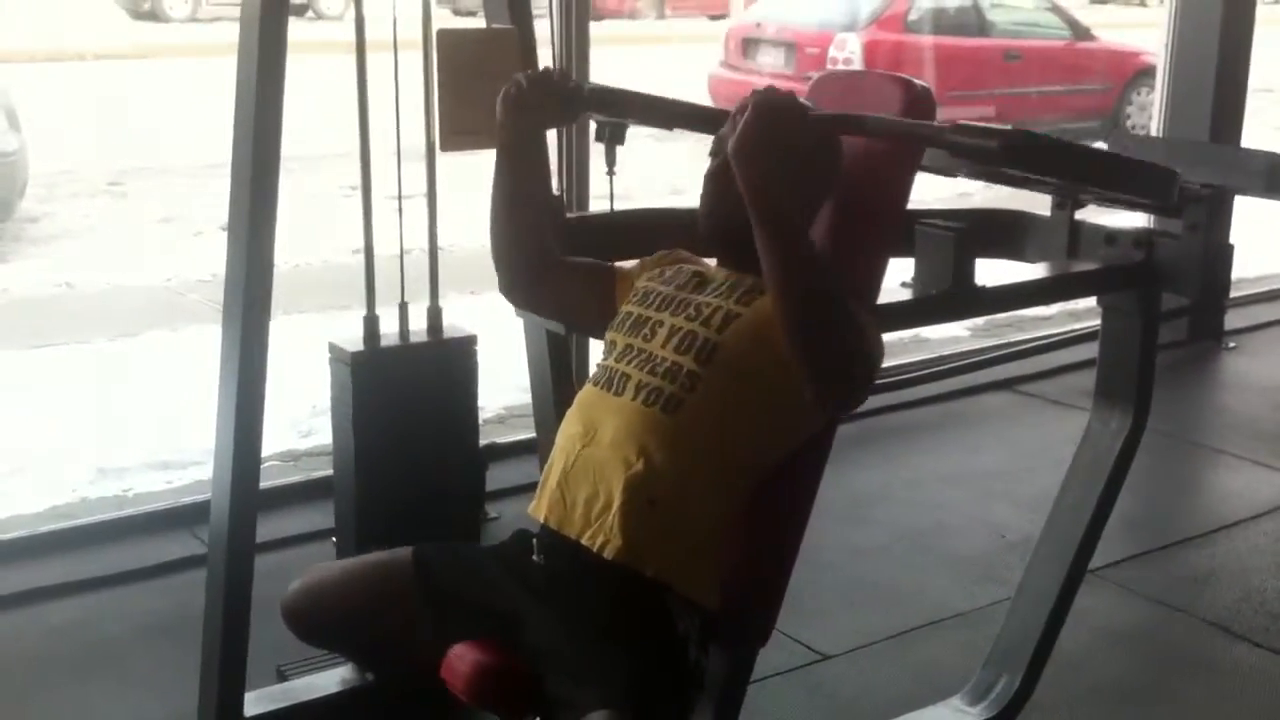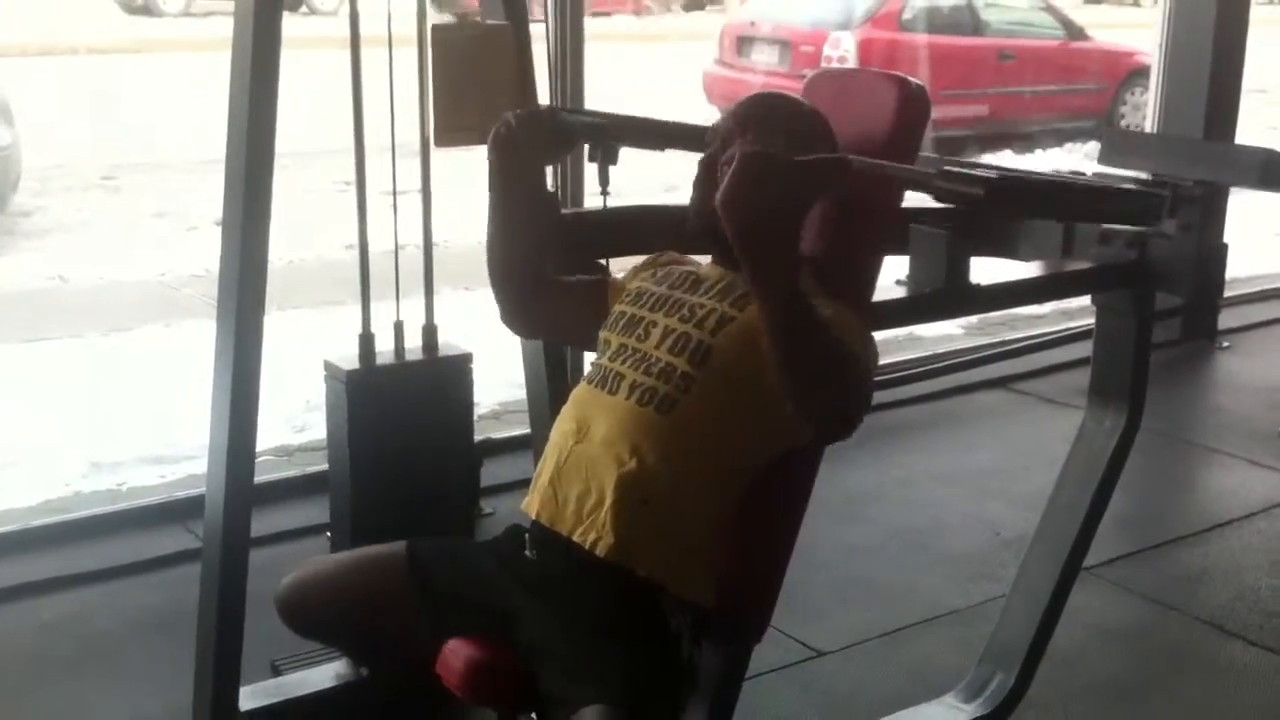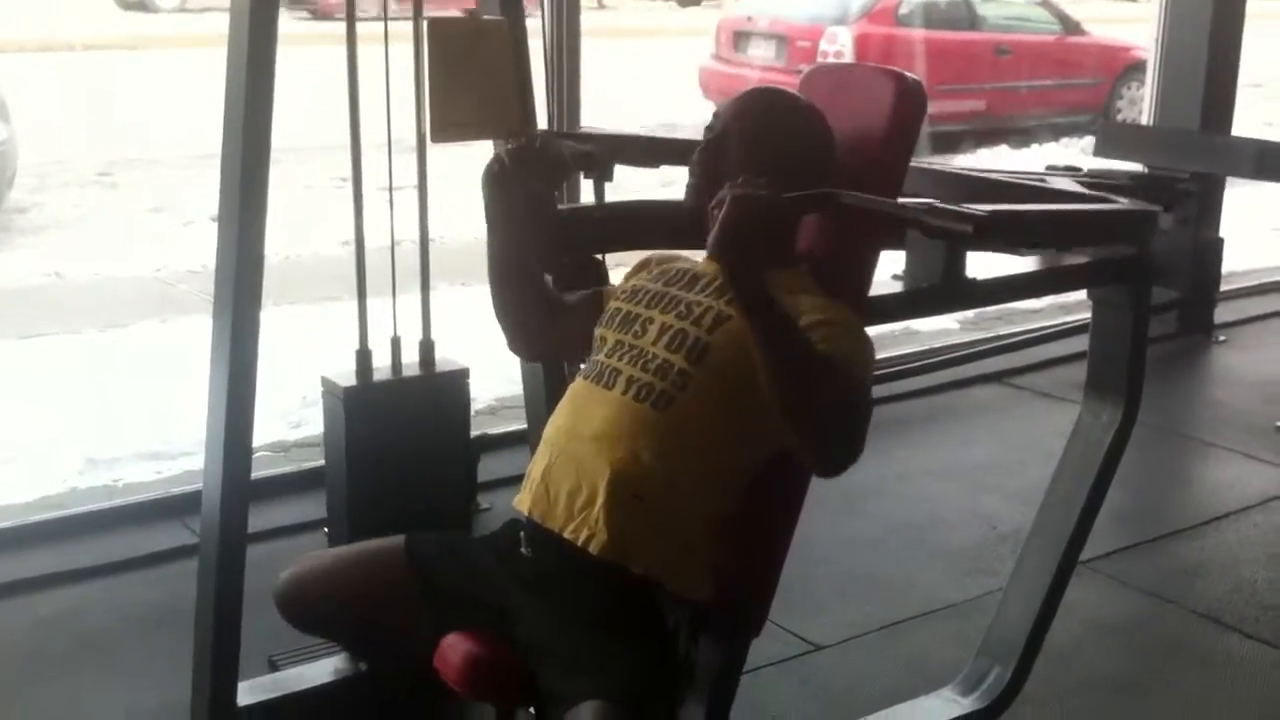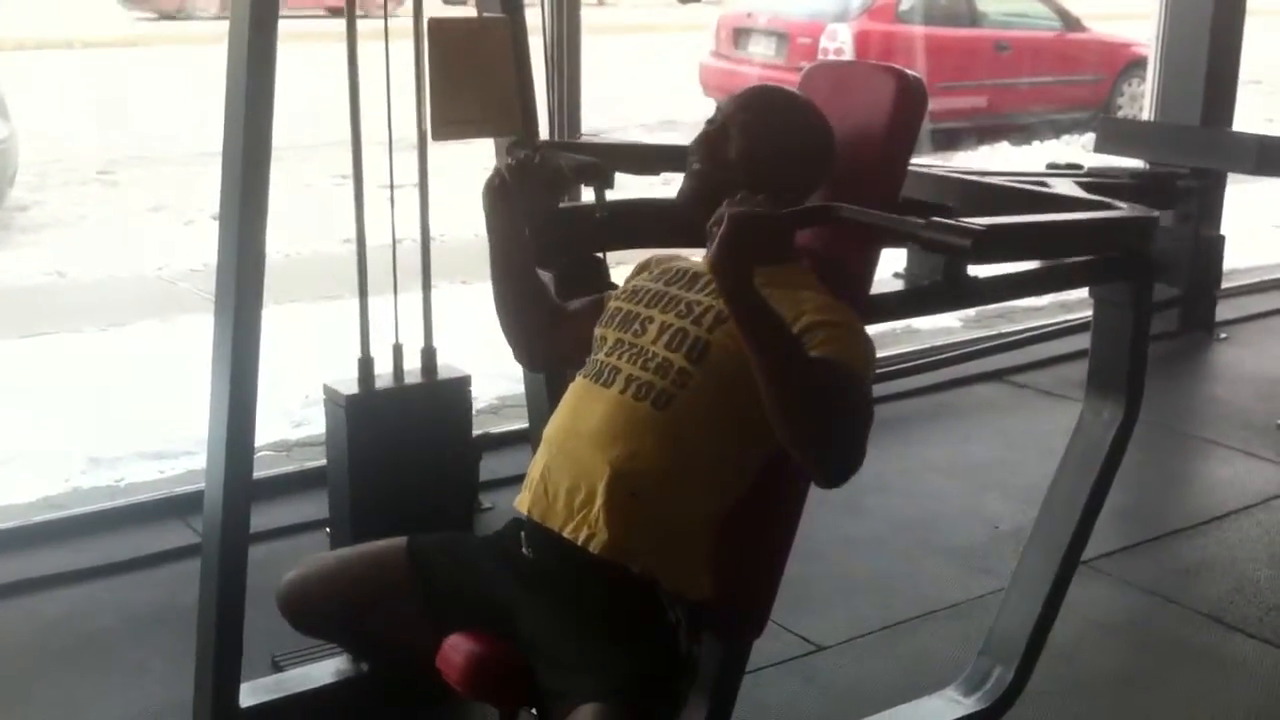
dt=0.2s
person 1, frame 1
left shoulder: (798, 315)
right shoulder: (664, 273)
left elbow: (837, 379)
right elbow: (528, 276)
left wrist: (762, 180)
right wrist: (521, 132)
left hip: (645, 604)
right hip: (538, 555)
right knee: (312, 604)
person 1, frame 2
left shoulder: (811, 315)
right shoulder: (659, 274)
left elbow: (832, 414)
right elbow: (526, 304)
left wrist: (751, 235)
right wrist: (514, 170)
left hip: (638, 601)
right hip: (531, 550)
right knee: (307, 597)
person 1, frame 3
left shoulder: (810, 317)
right shoulder: (657, 273)
left elbow: (832, 444)
right elbow: (532, 330)
left wrist: (746, 280)
left hip: (634, 598)
right hip: (524, 547)
right knee: (306, 592)
person 1, frame 4
left shoulder: (811, 316)
right shoulder: (659, 272)
left elbow: (833, 456)
right elbow: (540, 344)
left wrist: (740, 289)
right wrist: (508, 224)
left hip: (636, 597)
right hip: (526, 547)
right knee: (308, 595)
